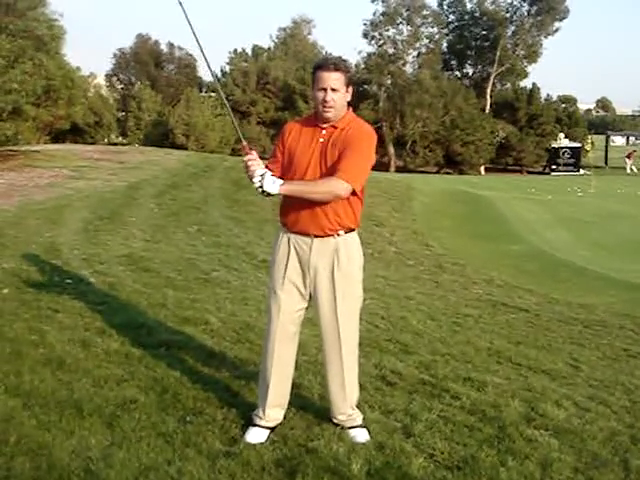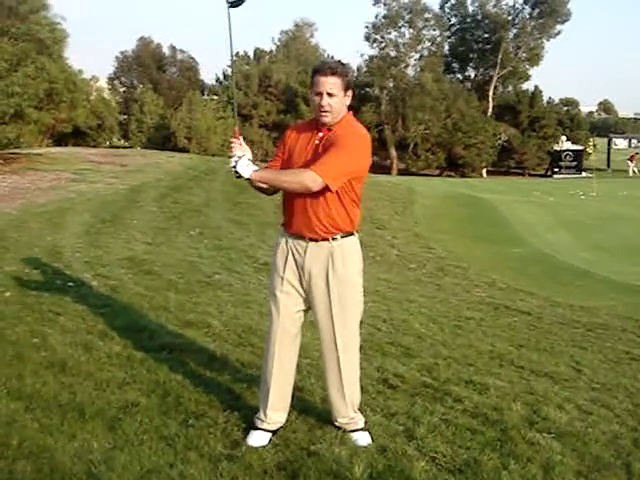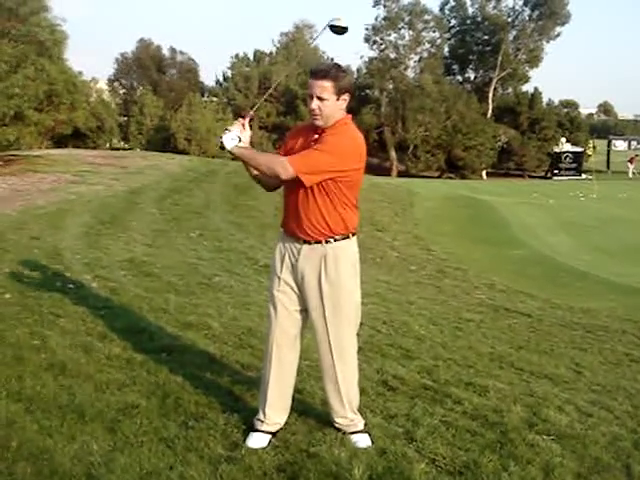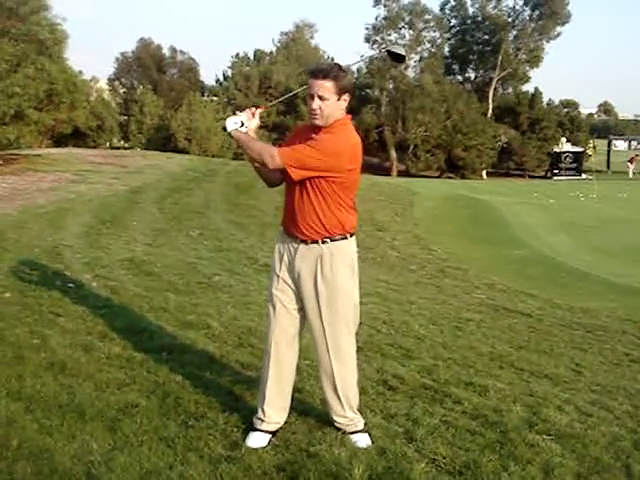
dt=0.2s
person 1, frame 1
left shoulder: (361, 134)
right shoulder: (291, 130)
left elbow: (338, 188)
right elbow: (277, 184)
left wrist: (277, 185)
right wrist: (259, 173)
left hip: (337, 247)
right hip: (291, 243)
left knee: (340, 332)
right knee: (280, 328)
left ankle: (346, 413)
right ankle: (267, 414)
person 1, frame 2
left shoulder: (355, 138)
right shoulder: (294, 133)
left elbow: (310, 181)
right elbow: (274, 184)
left wrist: (252, 170)
right wrist: (249, 167)
left hip: (336, 251)
right hip: (291, 246)
left knee: (341, 336)
right knee: (282, 331)
left ankle: (348, 416)
right ankle: (269, 417)
person 1, frame 3
left shoulder: (347, 142)
right shoulder: (299, 133)
left elbow: (283, 168)
right elbow: (271, 181)
left wrist: (238, 148)
right wrist: (246, 149)
left hip: (332, 254)
right hip: (290, 247)
left knee: (338, 338)
right knee: (281, 333)
left ankle: (348, 419)
right ankle: (269, 419)
person 1, frame 4
left shoulder: (342, 143)
right shoulder: (303, 132)
left elbow: (275, 159)
right elbow: (273, 177)
left wrist: (237, 132)
right wrist: (249, 135)
left hip: (330, 254)
right hip: (289, 246)
left knee: (336, 338)
right knee: (281, 333)
left ankle: (348, 419)
right ankle: (268, 418)
